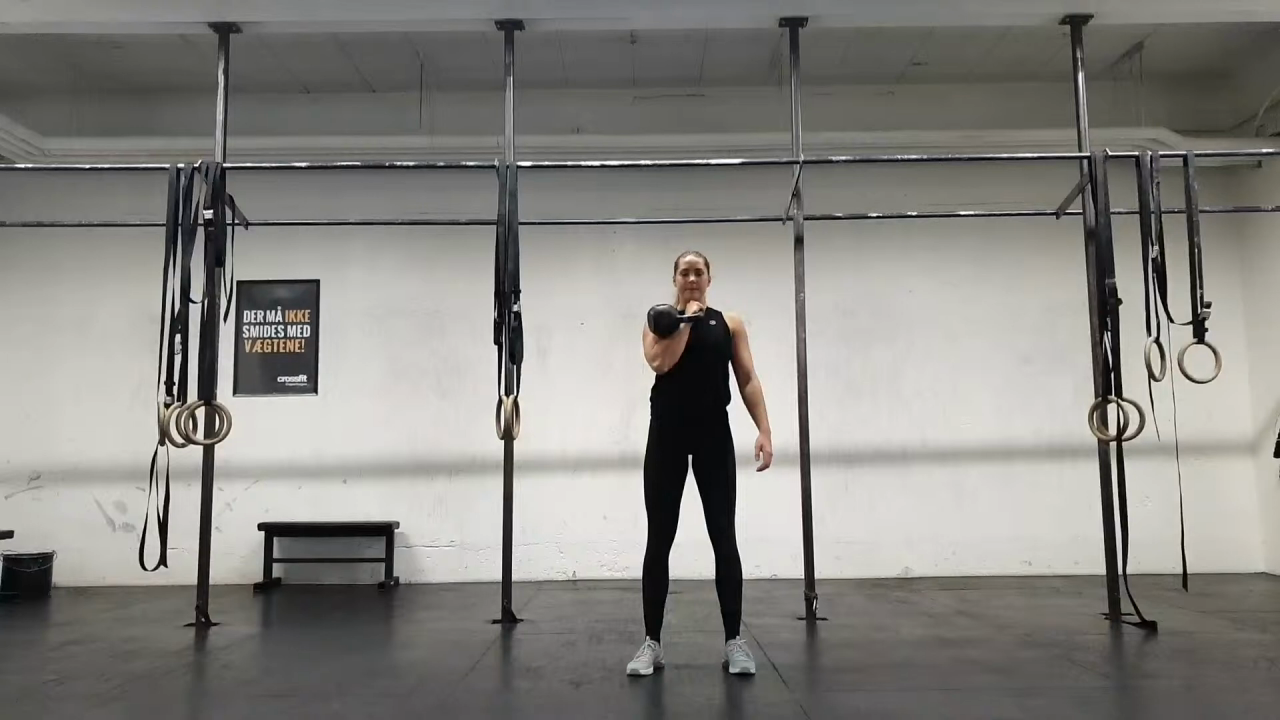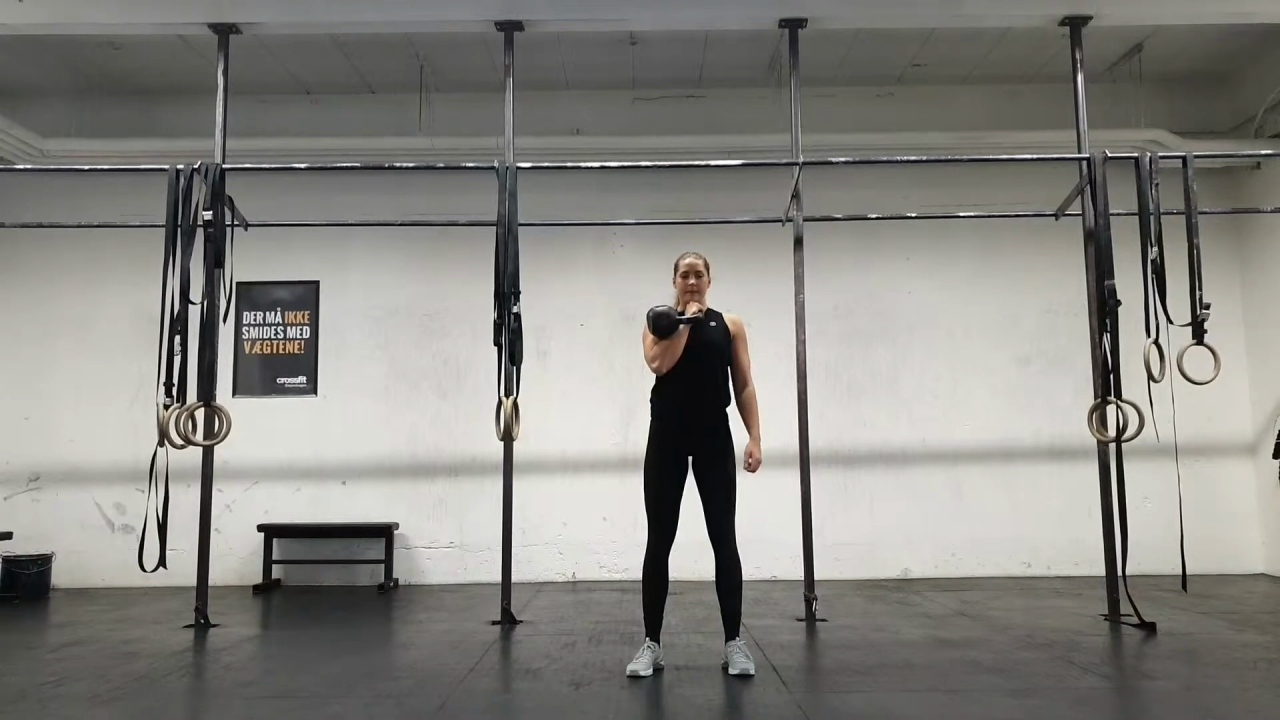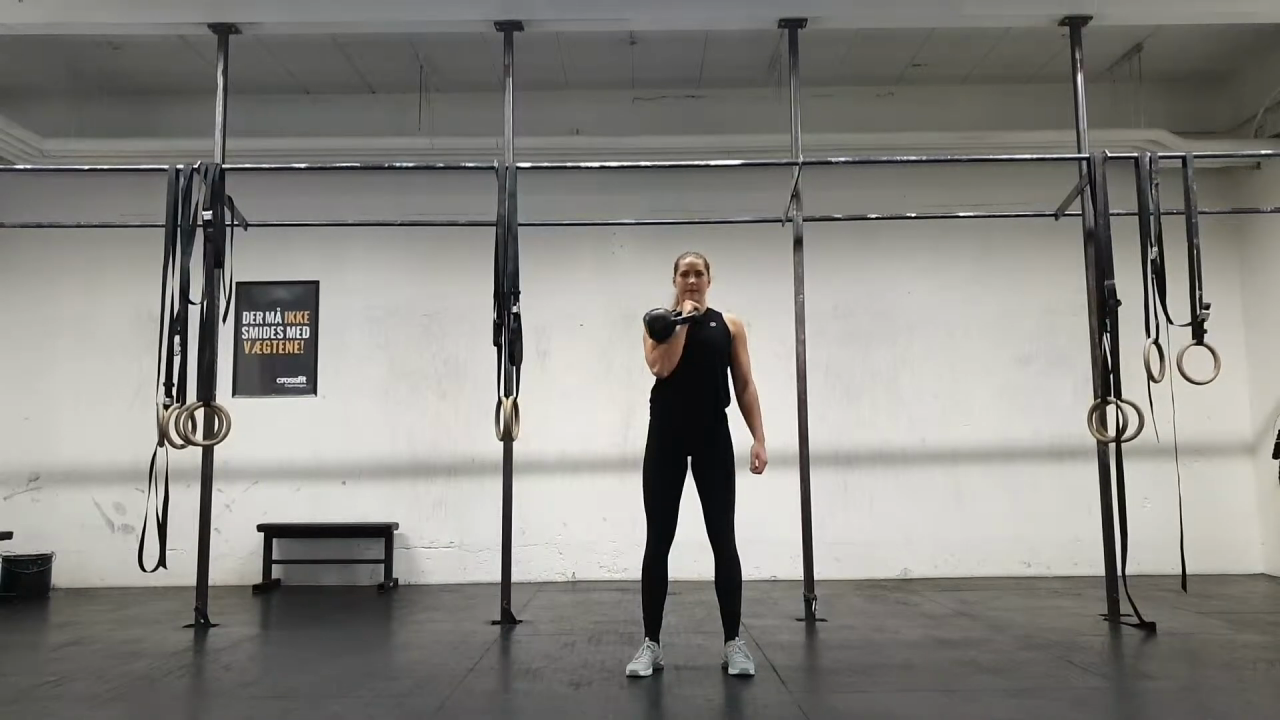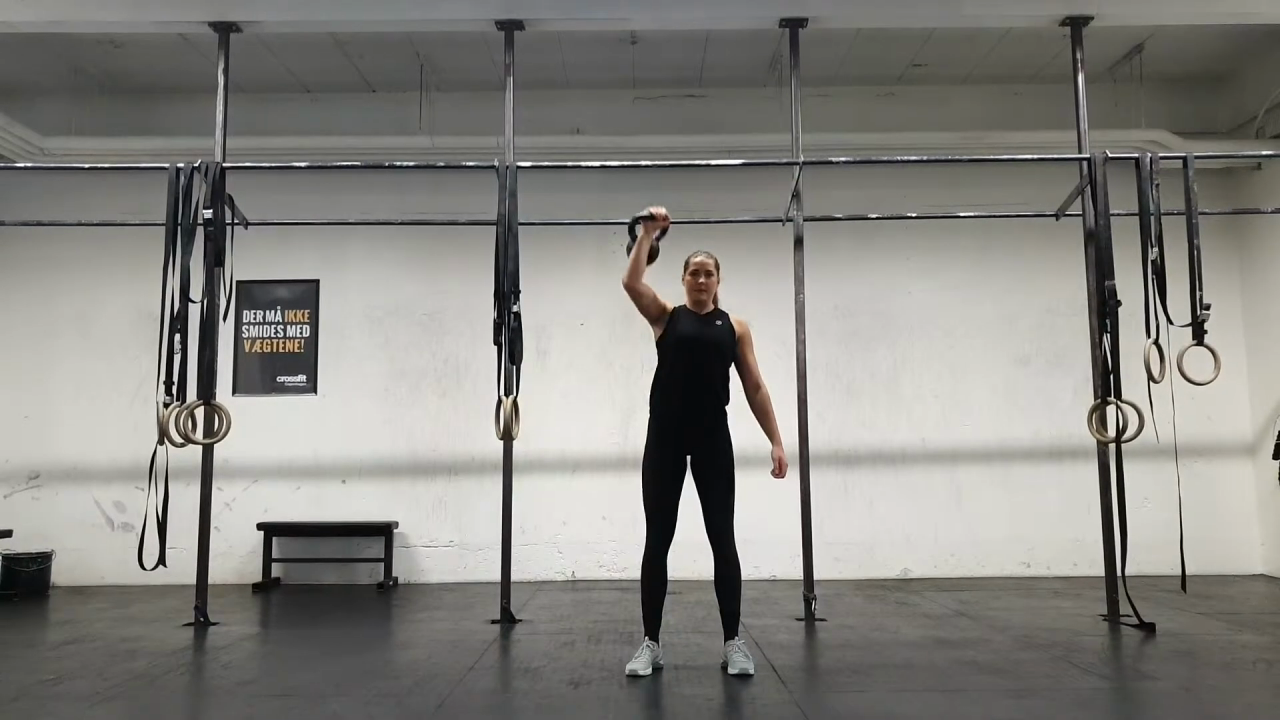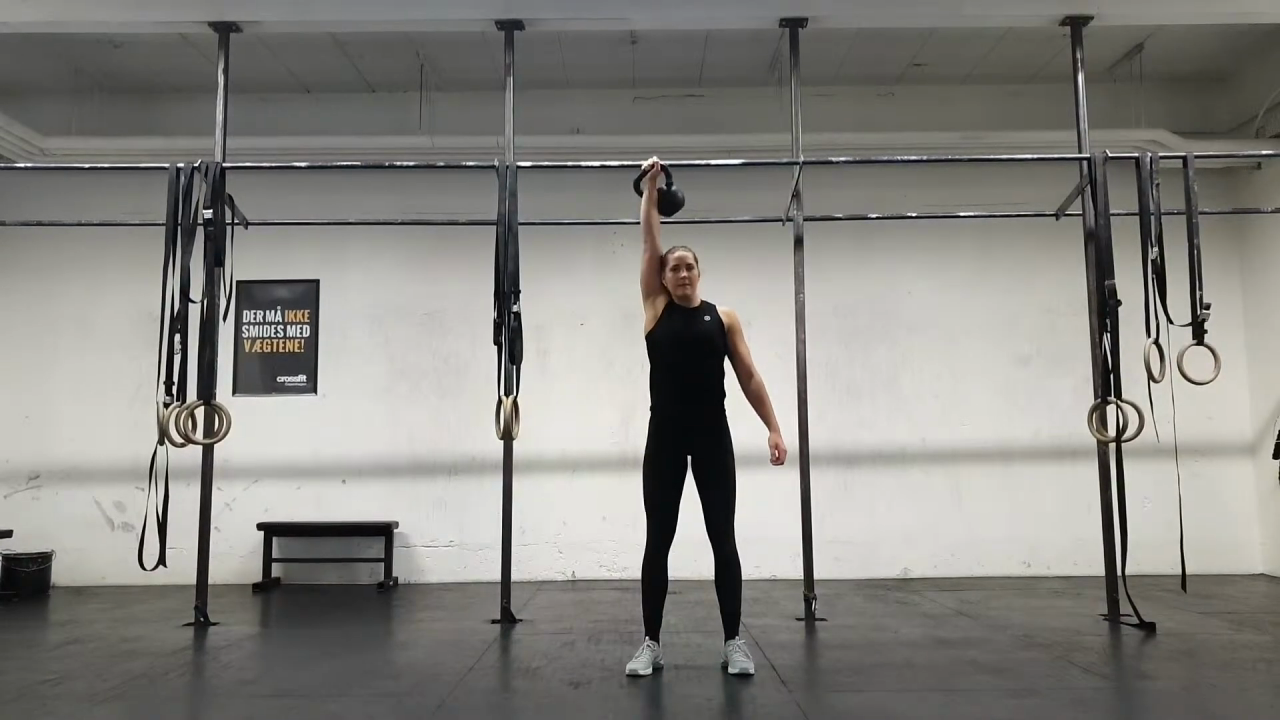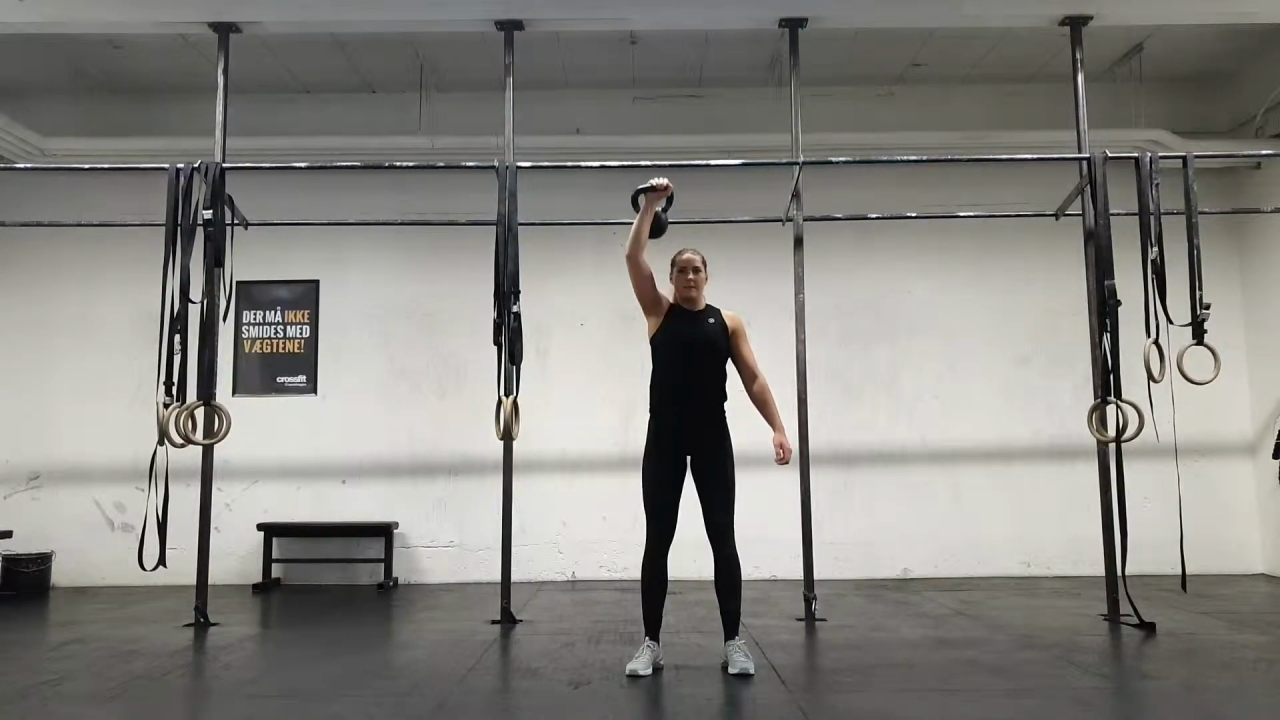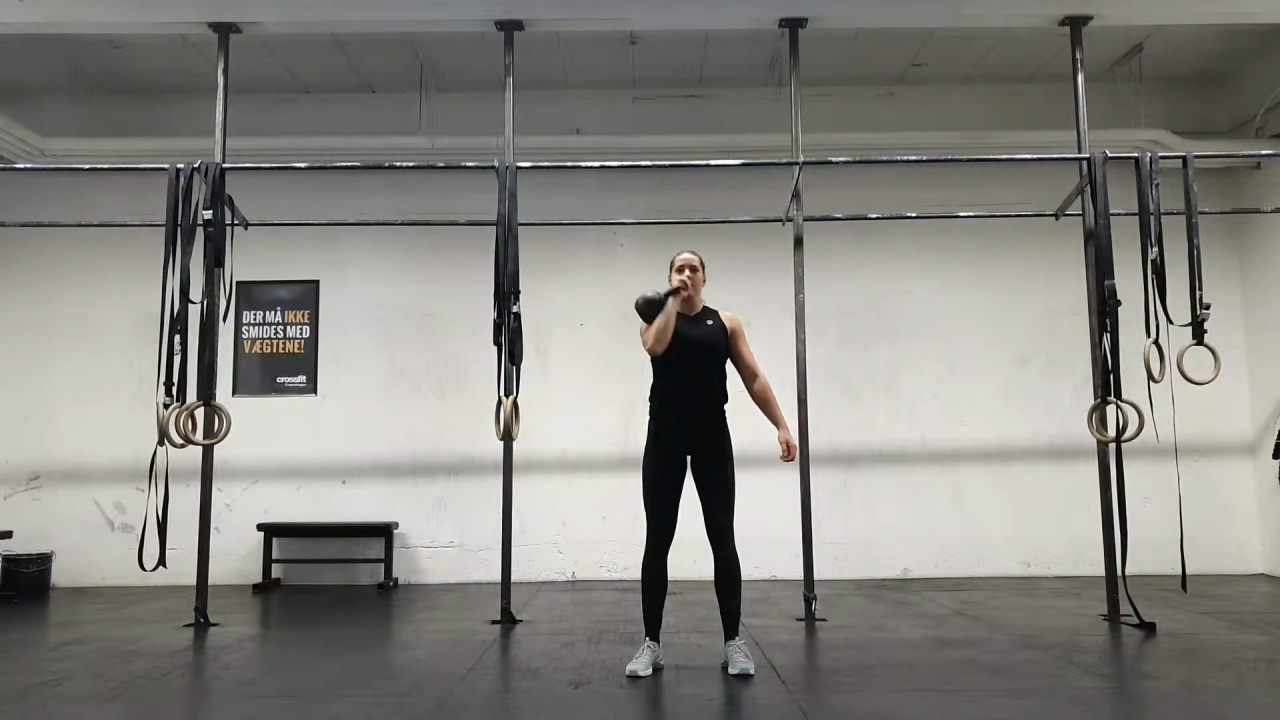
dt=0.5s
person 1, frame 1
left shoulder: (729, 322)
left elbow: (748, 379)
right elbow: (660, 363)
left wrist: (764, 430)
right wrist: (685, 319)
left hip: (713, 435)
right hip: (667, 434)
left knee: (723, 538)
right knee: (659, 540)
left ankle: (733, 641)
right ankle: (652, 642)
person 1, frame 2
left shoulder: (730, 325)
left elbow: (744, 384)
right elbow: (660, 364)
left wrist: (754, 437)
right wrist: (686, 320)
left hip: (714, 437)
right hip: (667, 436)
left knee: (724, 539)
right knee: (659, 540)
left ankle: (733, 642)
right ankle: (651, 643)
person 1, frame 3
left shoulder: (729, 325)
left elbow: (745, 384)
right elbow: (660, 368)
left wrist: (758, 438)
right wrist: (682, 319)
left hip: (713, 436)
right hip: (666, 436)
left knee: (723, 539)
right knee: (658, 540)
left ankle: (733, 643)
right ankle: (651, 644)
person 1, frame 4
left shoulder: (735, 326)
right shoulder: (666, 315)
left elbow: (755, 387)
right elbow: (630, 283)
left wrist: (776, 441)
right wrist: (648, 233)
left hip: (712, 438)
right hip: (665, 436)
left knee: (723, 539)
right knee: (657, 540)
left ankle: (733, 642)
right ankle: (650, 643)
person 1, frame 5
left shoulder: (723, 318)
right shoulder: (656, 306)
left elbow: (749, 377)
right elbow: (649, 240)
left wrist: (773, 428)
right wrist: (651, 187)
left hip: (712, 436)
right hip: (665, 435)
left knee: (723, 539)
right knee: (658, 541)
left ankle: (733, 642)
right ankle: (651, 643)
person 1, frame 6
left shoulder: (727, 321)
right shoulder: (659, 312)
left elbow: (753, 378)
right elbow: (633, 258)
left wrist: (777, 428)
right wrist: (648, 206)
left hip: (711, 436)
right hip: (664, 437)
left knee: (723, 539)
right knee: (657, 541)
left ankle: (733, 641)
right ankle: (651, 643)
person 1, frame 7
left shoulder: (726, 322)
right shoulder: (657, 316)
left elbow: (754, 378)
right elbow: (656, 347)
left wrist: (781, 426)
right wrist: (673, 302)
left hip: (711, 435)
right hip: (664, 435)
left knee: (722, 538)
right knee: (658, 540)
left ankle: (732, 642)
right ankle: (651, 643)
